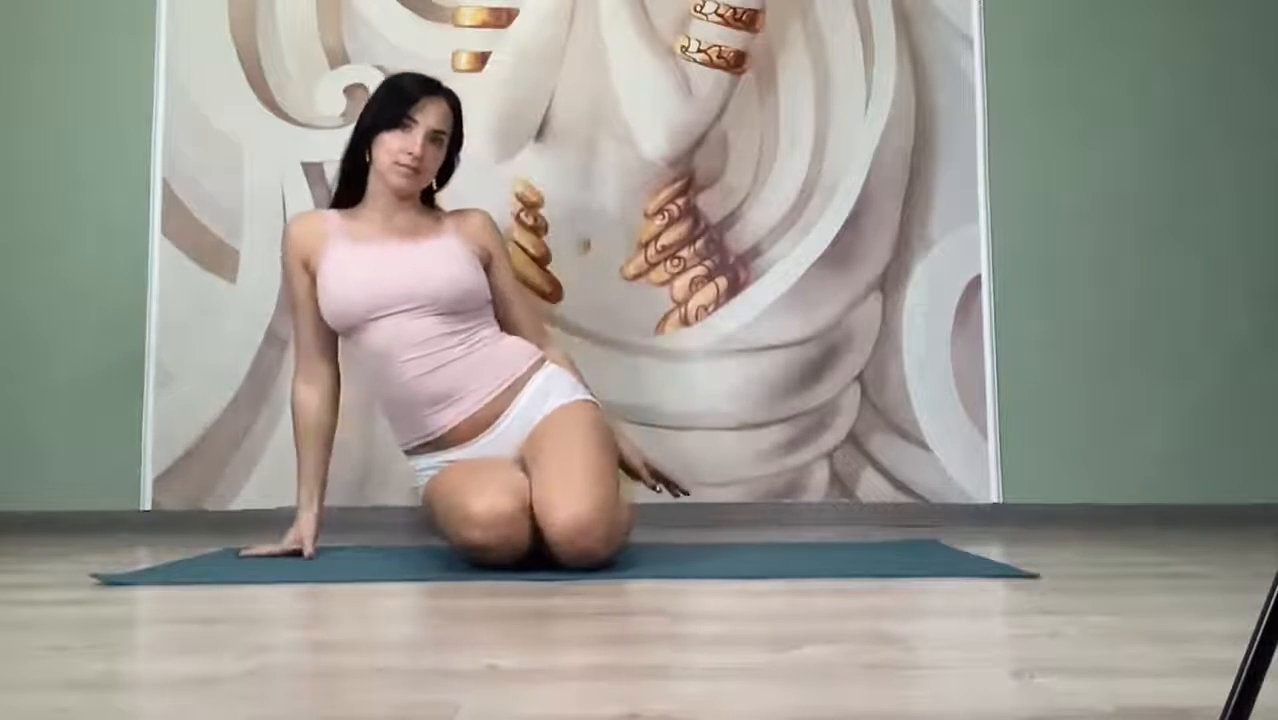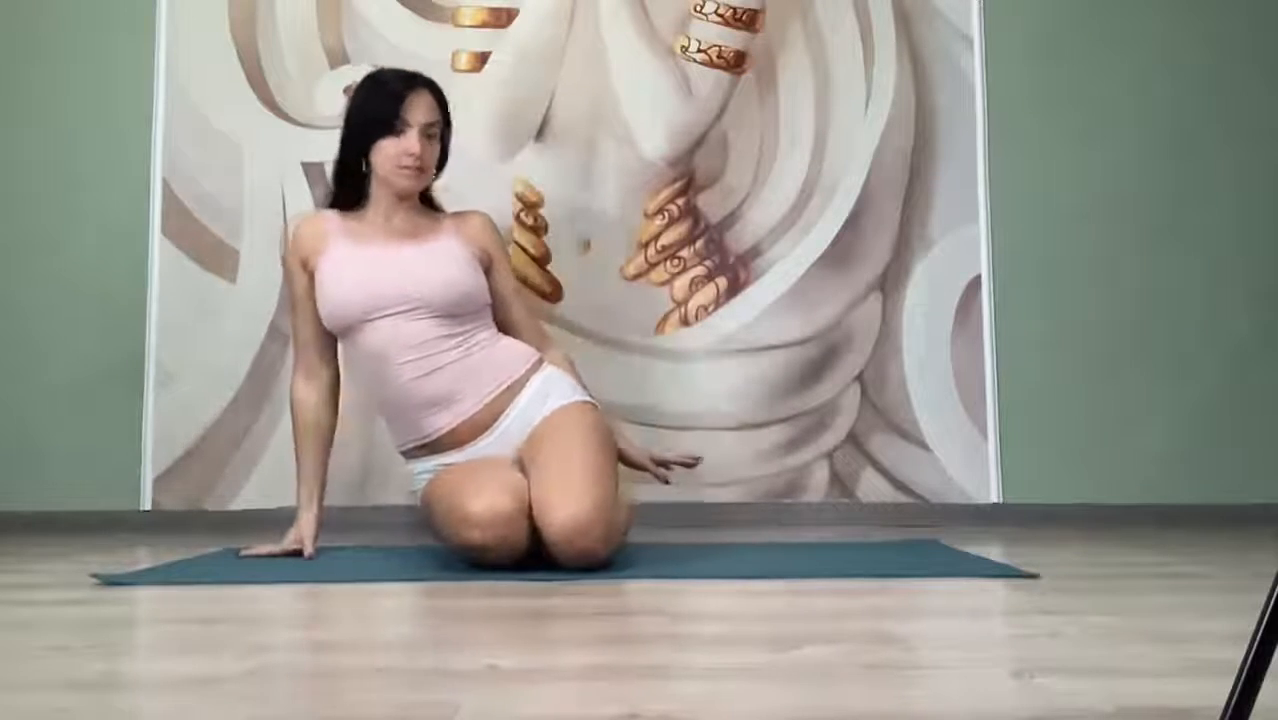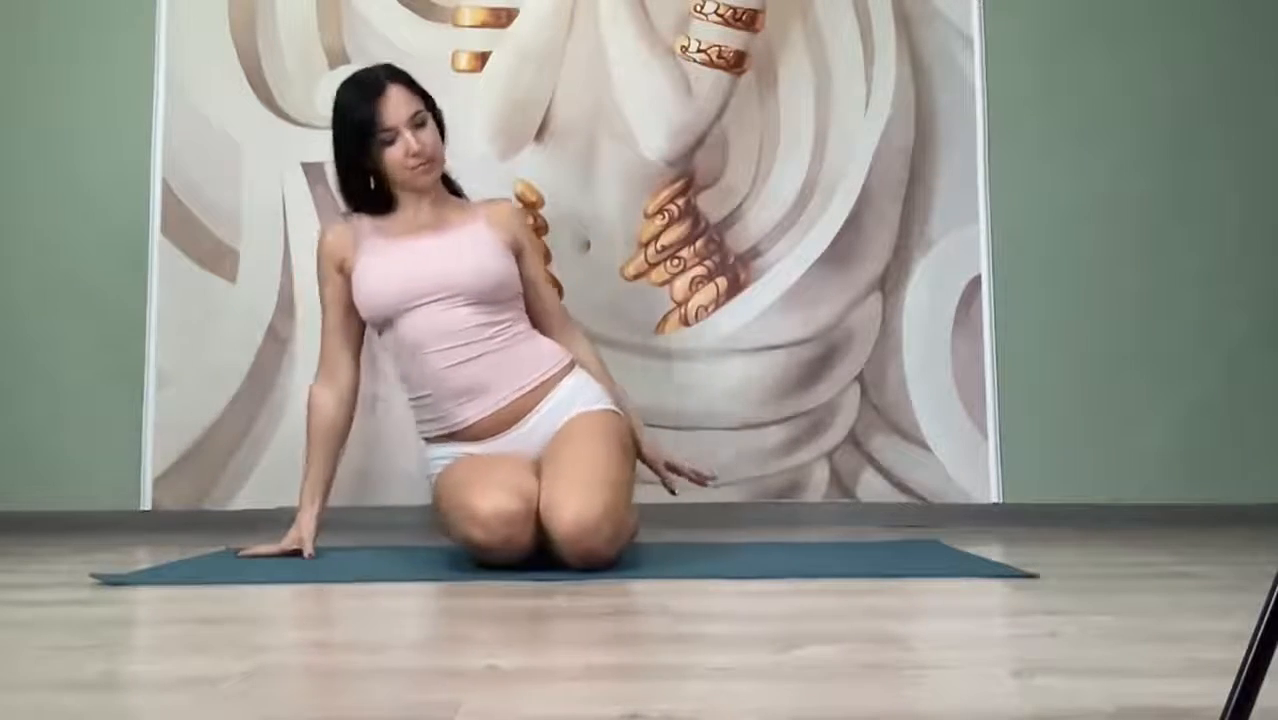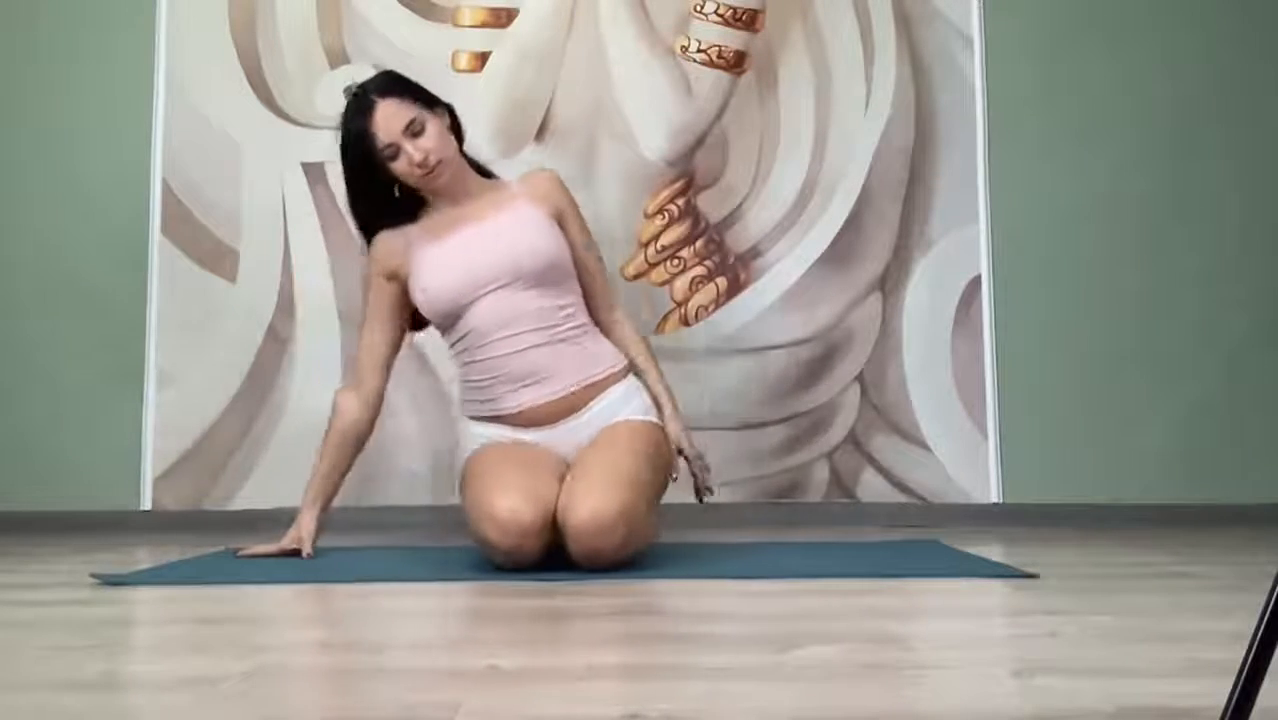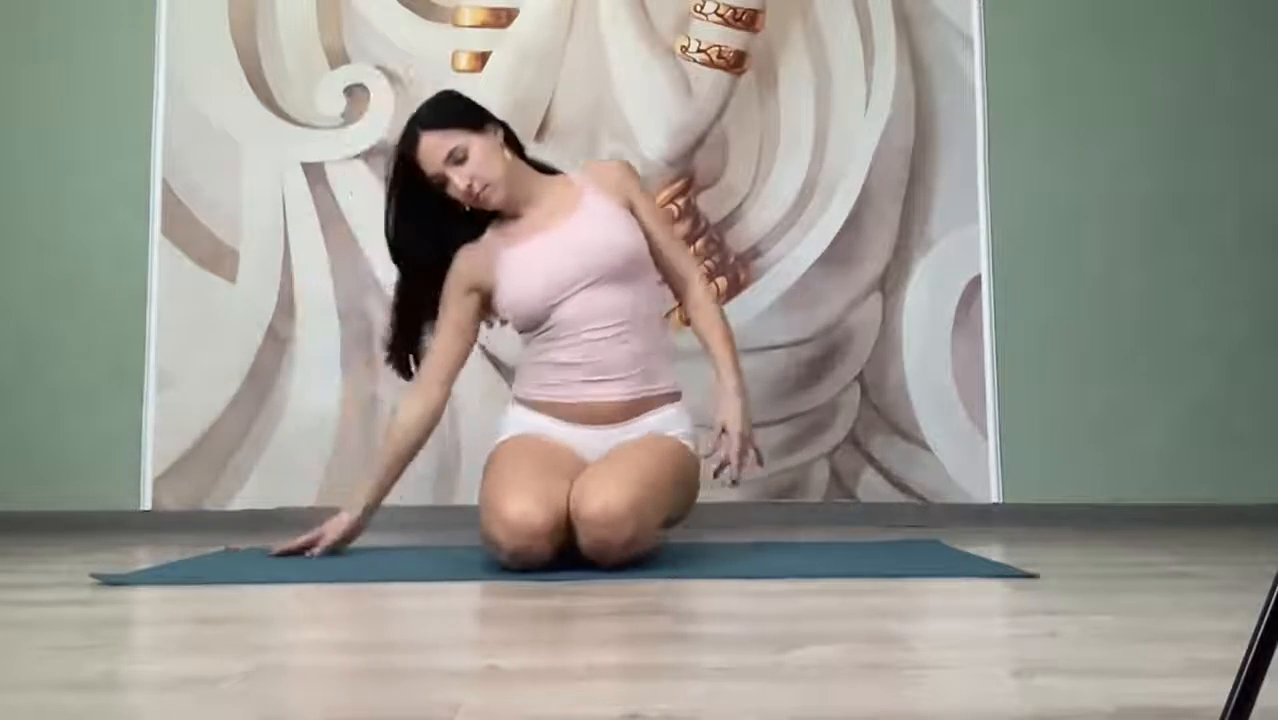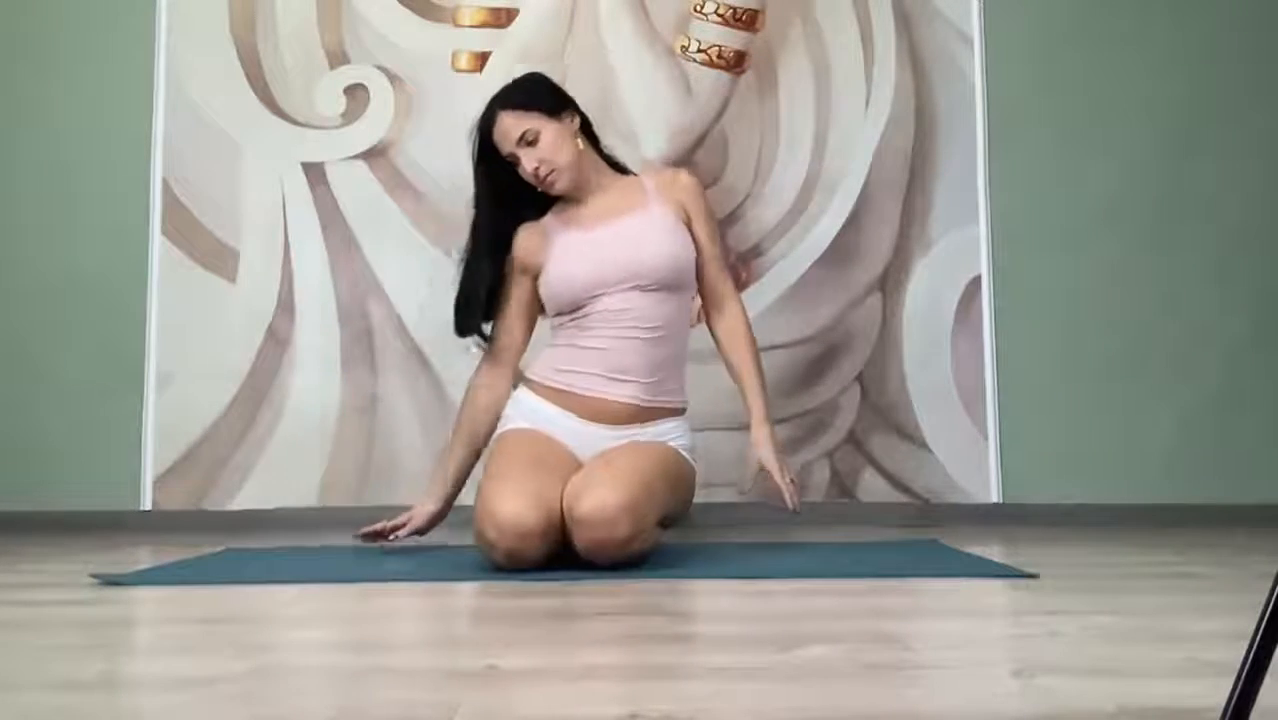
dt=0.4s
person 1, frame 1
left shoulder: (472, 229)
right shoulder: (310, 236)
right elbow: (314, 378)
left wrist: (616, 438)
right wrist: (308, 510)
left hip: (540, 404)
right hip: (448, 458)
left knee: (581, 537)
right knee: (494, 529)
left ankle: (608, 503)
right ankle: (536, 502)
person 1, frame 2
left shoulder: (473, 231)
right shoulder: (312, 238)
left elbow: (541, 344)
right elbow: (313, 378)
left wrist: (616, 439)
right wrist: (308, 510)
left hip: (537, 406)
right hip: (447, 462)
left knee: (579, 537)
right knee: (492, 528)
left ankle: (608, 503)
right ankle: (530, 506)
person 1, frame 3
left shoulder: (500, 219)
right shoulder: (345, 243)
left elbow: (566, 334)
right elbow: (335, 380)
left wrist: (638, 435)
right wrist: (308, 511)
left hip: (562, 408)
right hip: (464, 452)
left knee: (584, 536)
right knee: (498, 526)
left ankle: (607, 496)
right ankle: (536, 505)
person 1, frame 4
left shoulder: (540, 192)
right shoulder: (394, 249)
left elbow: (609, 312)
right elbow: (362, 388)
left wrist: (668, 410)
right wrist: (311, 510)
left hip: (608, 409)
right hip: (504, 437)
left knee: (598, 534)
right knee: (513, 532)
left ankle: (629, 505)
right ankle: (554, 500)
person 1, frame 5
left shoulder: (608, 182)
right shoulder: (475, 262)
left elbow: (691, 285)
right elbow: (426, 392)
left wrist: (731, 388)
right wrist: (360, 508)
left hip: (650, 427)
right hip: (542, 429)
left knee: (606, 527)
right knee: (519, 534)
left ankle: (650, 505)
right ankle: (571, 508)
person 1, frame 6
left shoulder: (674, 191)
right shoulder: (531, 240)
left elbow: (723, 310)
right elbow: (496, 368)
left wrist: (761, 428)
right wrist: (440, 494)
left hip: (652, 434)
right hip: (545, 419)
left knee: (602, 524)
right knee: (509, 534)
left ankle: (647, 510)
right ankle: (565, 507)
